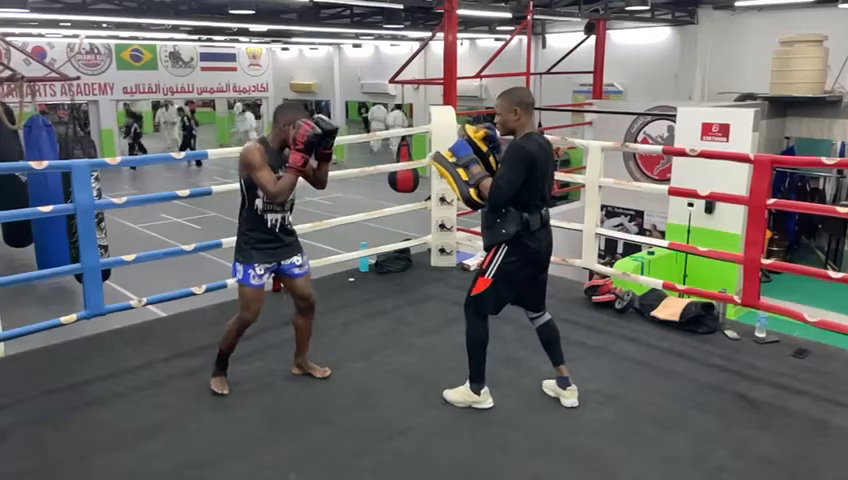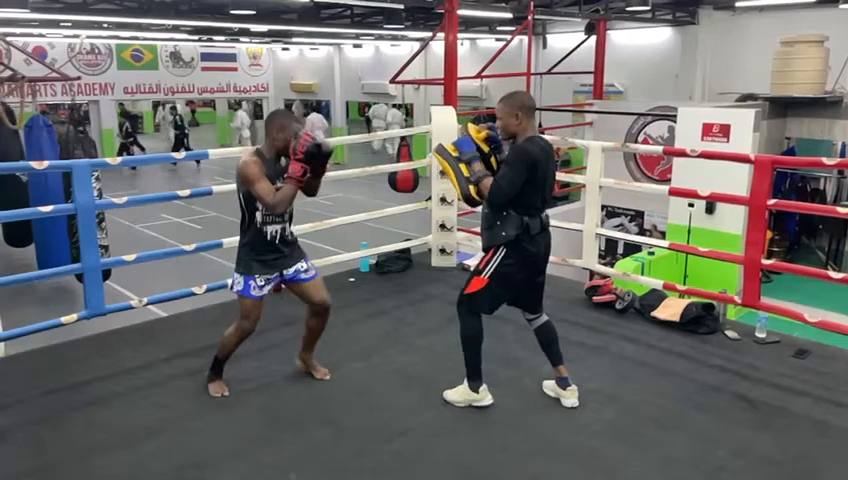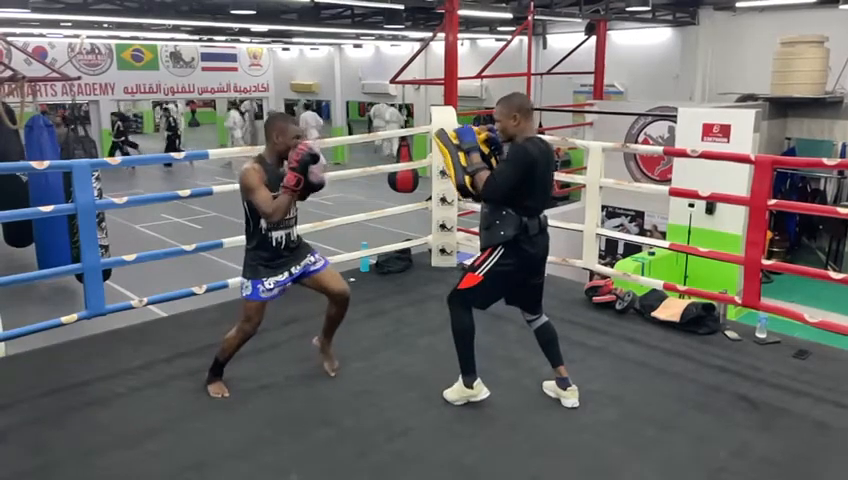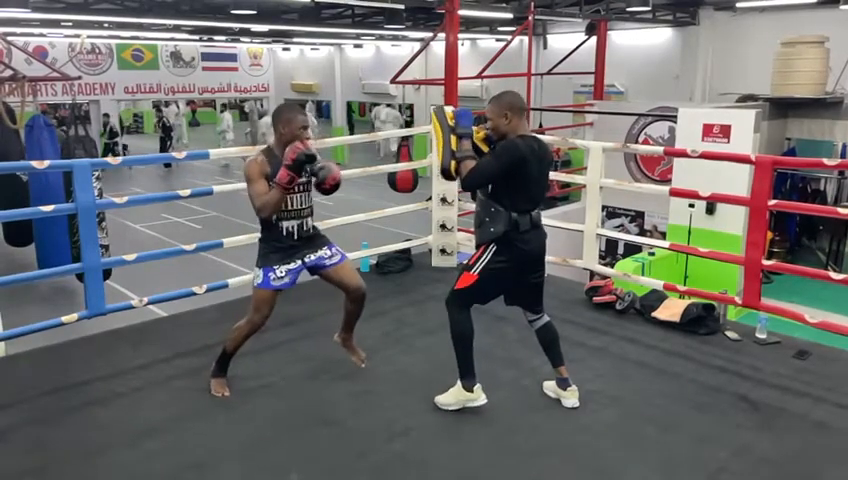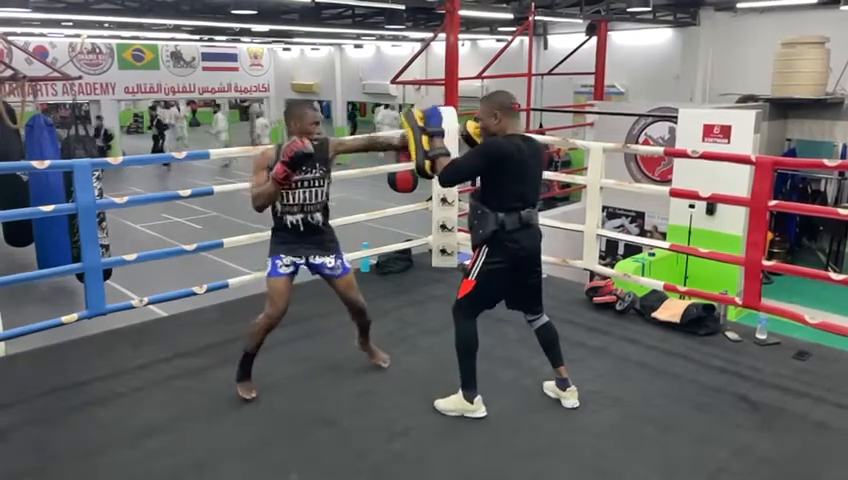
dt=0.7s
person 1, frame 1
left shoulder: (521, 149)
right shoulder: (542, 145)
left elbow: (496, 195)
left wrist: (471, 162)
left hip: (515, 243)
right hip: (536, 238)
left knee: (476, 308)
right knee: (536, 309)
left ankle: (477, 390)
right ankle: (564, 384)
person 1, frame 2
left shoulder: (523, 153)
right shoulder: (543, 148)
left elbow: (496, 196)
left wrist: (473, 160)
left hip: (514, 245)
right hip: (535, 241)
left knee: (468, 306)
right knee: (533, 311)
left ankle: (475, 388)
right ankle: (564, 383)
person 1, frame 3
left shoulder: (522, 153)
right shoulder: (542, 149)
left elbow: (489, 191)
left wrist: (472, 151)
right wrist: (494, 149)
left hip: (512, 246)
right hip: (533, 242)
left knee: (459, 301)
right knee: (532, 312)
left ankle: (470, 383)
right ankle: (564, 384)
person 1, frame 4
left shoulder: (511, 149)
right shoulder: (540, 149)
left elbow: (470, 180)
left wrist: (465, 138)
right wrist: (490, 145)
left hip: (506, 244)
right hip: (531, 239)
left knee: (457, 302)
right knee: (534, 311)
left ankle: (468, 387)
right ankle: (564, 385)
person 1, frame 5
left shoulder: (495, 148)
right shoulder: (535, 149)
left elbow: (447, 176)
left wrist: (435, 136)
left hip: (500, 244)
right hip: (528, 238)
left knee: (464, 312)
right knee: (534, 311)
left ankle: (469, 398)
right ankle: (564, 384)
person 2, frame 1
left shoulder: (290, 151)
right shoulder: (253, 153)
left elbow: (319, 183)
right elbow: (277, 193)
left wrist: (324, 151)
right wrist: (300, 156)
left hip: (286, 242)
right hip: (254, 247)
left knee: (306, 302)
right knee: (248, 314)
left ankle: (301, 361)
right ankle: (219, 369)
person 2, frame 2
left shoulder: (287, 160)
right shoulder: (250, 165)
left elbow: (310, 191)
right elbow: (276, 205)
left wrist: (318, 166)
right wrist: (299, 166)
left hip: (288, 250)
right hip: (256, 258)
left knee: (321, 304)
right knee: (247, 324)
left ankle: (306, 357)
right ankle: (214, 374)
person 2, frame 3
left shoulder: (287, 164)
right shoulder: (252, 172)
right elbow: (273, 215)
left wrist: (308, 183)
right wrist: (295, 175)
left hip: (296, 250)
right hip: (263, 261)
left knee: (341, 293)
right knee: (248, 327)
left ankle: (325, 342)
right ankle: (214, 375)
person 2, frame 4
left shoulder: (301, 154)
right shoulder: (258, 164)
left elbow: (322, 172)
right elbow: (264, 210)
left wrist: (327, 173)
right wrist: (289, 172)
left hip: (312, 240)
right hip: (277, 250)
left knee: (357, 289)
right knee: (257, 319)
left ankle: (346, 337)
right ankle: (219, 370)
person 2, frame 5
left shoulder: (328, 148)
right shoulder: (269, 157)
left elbow: (369, 142)
right elbow: (258, 203)
left wrist: (399, 143)
right wrist: (285, 169)
left hip: (322, 240)
right hip: (286, 244)
left knee: (355, 302)
right knee: (273, 313)
left ankle: (366, 343)
right ankle: (243, 373)
